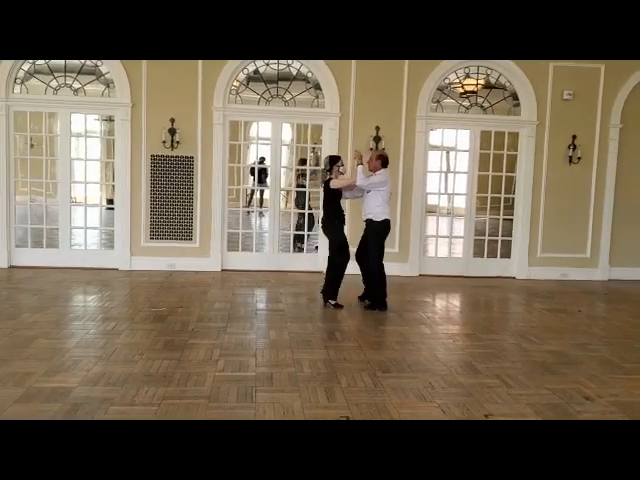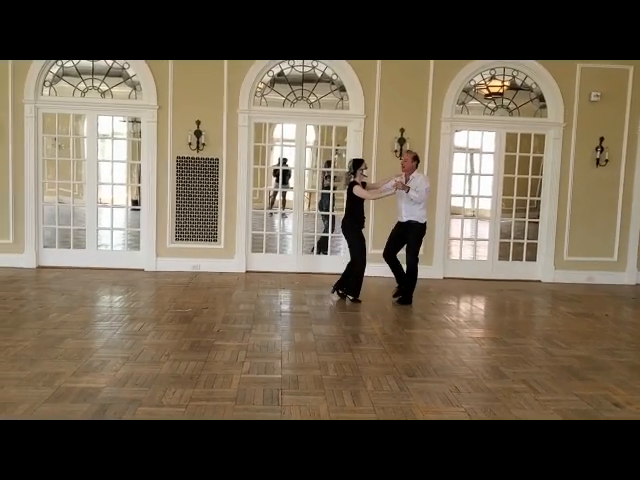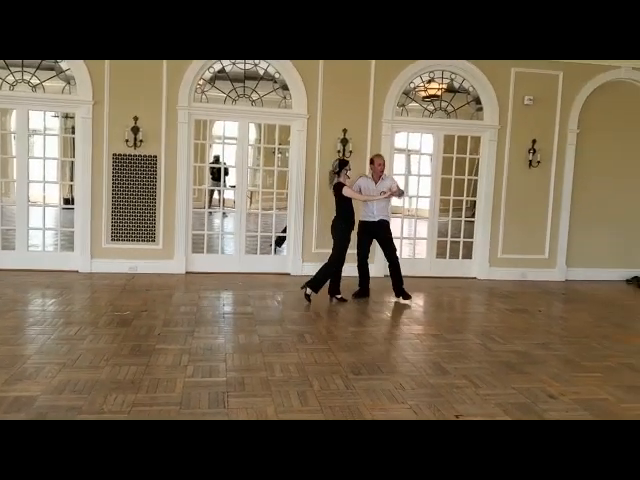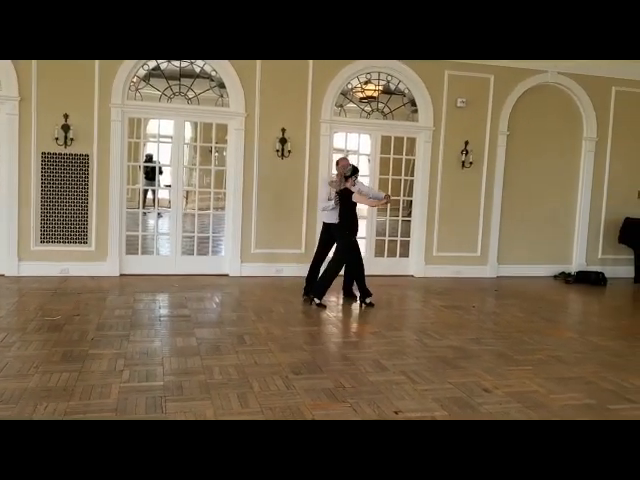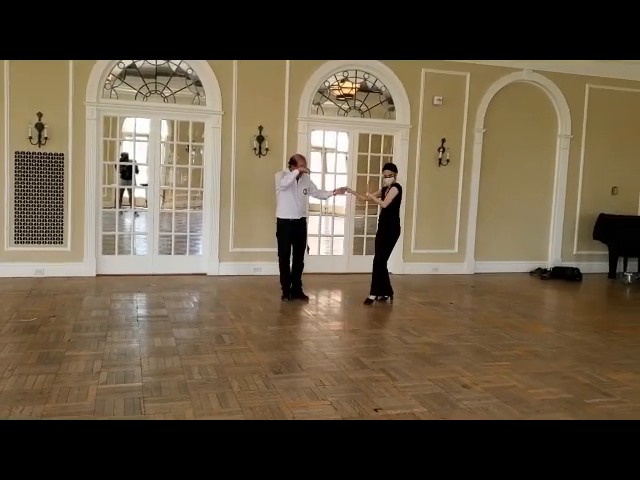
dt=1s
person 1, frame 1
left shoulder: (382, 178)
right shoulder: (374, 178)
left elbow: (360, 183)
right elbow: (358, 189)
left wrist: (359, 163)
left hip: (379, 224)
right hip: (373, 224)
left knee: (375, 262)
right knee: (361, 256)
left ankle: (380, 301)
right ankle: (371, 291)
person 1, frame 2
left shoulder: (422, 179)
right shoulder: (400, 180)
left elbow: (419, 198)
left wrist: (406, 188)
left hip: (417, 224)
right hip: (402, 223)
left knee: (411, 259)
right knee: (388, 253)
left ankle: (407, 294)
right ankle: (403, 285)
person 1, frame 3
left shoulder: (390, 181)
right shoulder: (362, 181)
left elbow: (397, 191)
left wrist: (399, 192)
left hip: (382, 223)
right hip: (365, 223)
left knee: (392, 256)
right knee: (362, 257)
left ankle: (399, 289)
right ankle: (363, 289)
person 1, frame 4
left shoulder: (355, 184)
right shoulder: (329, 184)
left elbow: (370, 193)
right elbow: (322, 206)
left wrist: (384, 196)
right wrist: (335, 202)
right hip: (330, 225)
right knee: (319, 257)
left ankle: (348, 289)
right ankle: (308, 289)
person 1, frame 5
left shoulder: (306, 179)
right shoulder: (280, 176)
left elbow: (317, 193)
right elbow: (283, 184)
left wrist: (334, 192)
right wrist: (297, 171)
left hip: (300, 222)
right hip: (284, 222)
left knee: (299, 258)
right knee: (284, 257)
left ankle: (296, 290)
right ankle: (286, 290)
person 2, frame 1
left shoulder: (336, 183)
right shoulder: (330, 182)
left elbow: (351, 189)
right elbow: (352, 181)
left hip: (335, 224)
right hip: (332, 224)
left knee: (343, 257)
right knee: (336, 259)
left ankle: (328, 290)
right ankle: (330, 297)
person 2, frame 2
left shoulder: (361, 185)
right shoulder: (354, 186)
left elbow: (378, 186)
right elbow: (371, 196)
right wrist: (391, 191)
left hip: (353, 226)
right hip: (352, 226)
left knee: (356, 259)
right knee: (360, 260)
left ankle: (341, 286)
right ankle: (351, 293)
person 2, frame 3
left shoulder: (340, 186)
right shoulder: (341, 187)
left elbow: (355, 194)
right elbow: (362, 198)
right wrist: (382, 196)
left hip: (342, 227)
right hip: (341, 227)
left knee: (338, 261)
right knee: (335, 261)
left ankle: (334, 292)
right ankle: (310, 286)
person 2, frame 4
left shoulder: (342, 191)
right shoulder: (350, 194)
right elbow: (371, 203)
right wrist: (384, 201)
left hip: (346, 233)
right hip: (346, 234)
left knee: (357, 265)
right knee: (336, 265)
left ankle: (365, 296)
right ankle: (316, 297)
person 2, frame 5
left shoulder: (395, 188)
right shoulder: (384, 188)
left elbow: (384, 204)
right elbow: (367, 198)
left wrist: (371, 196)
right wrist: (351, 191)
left hip: (391, 228)
right hip: (383, 228)
left knee: (379, 261)
right knee: (381, 261)
left ankle: (375, 294)
right ankle: (386, 293)
